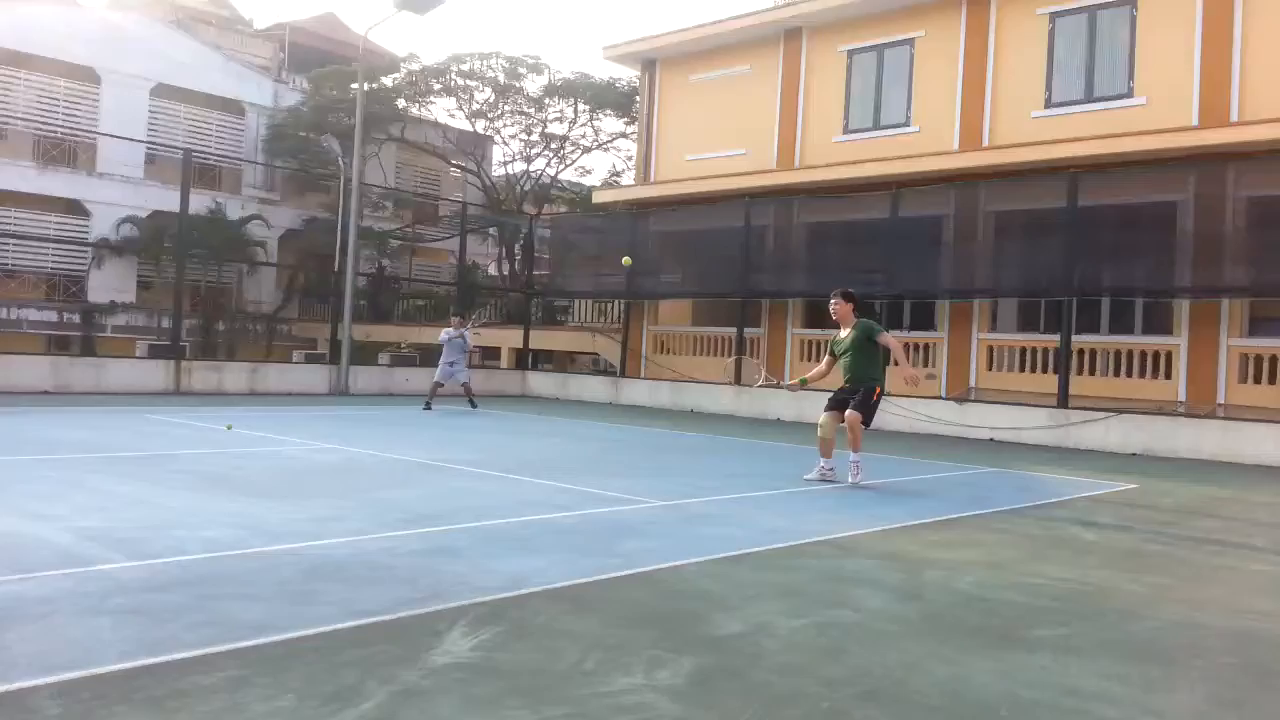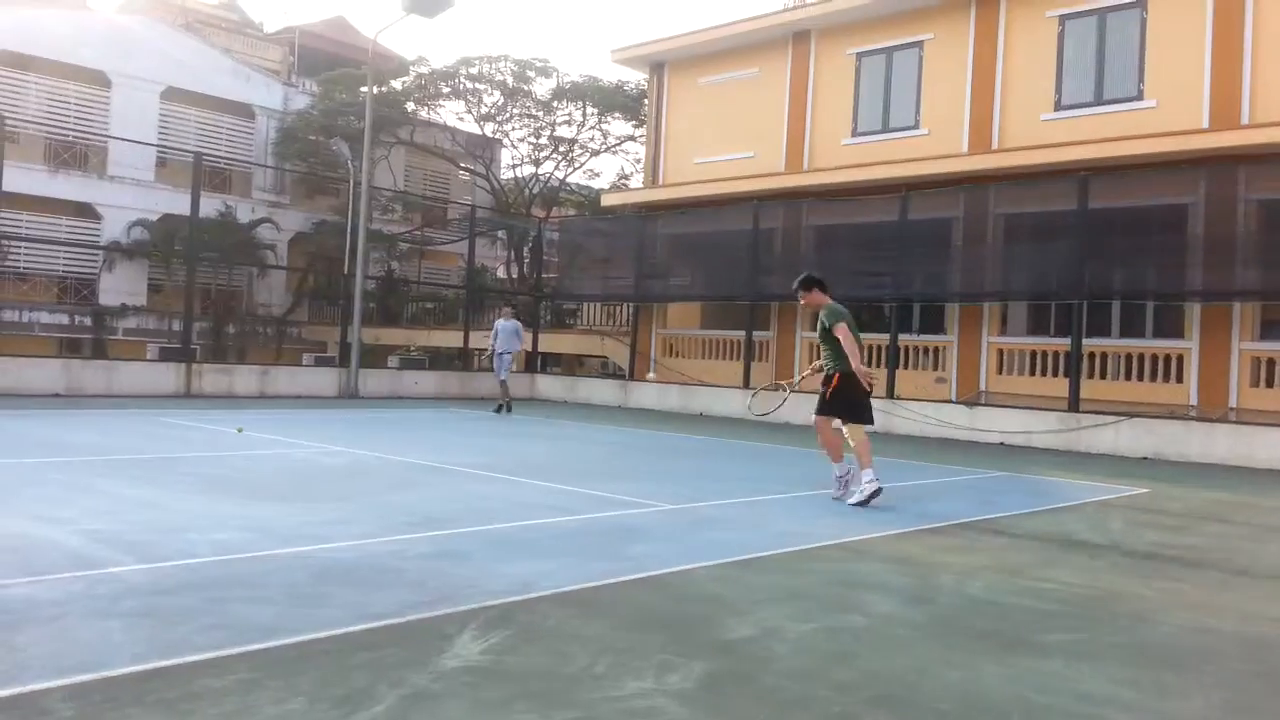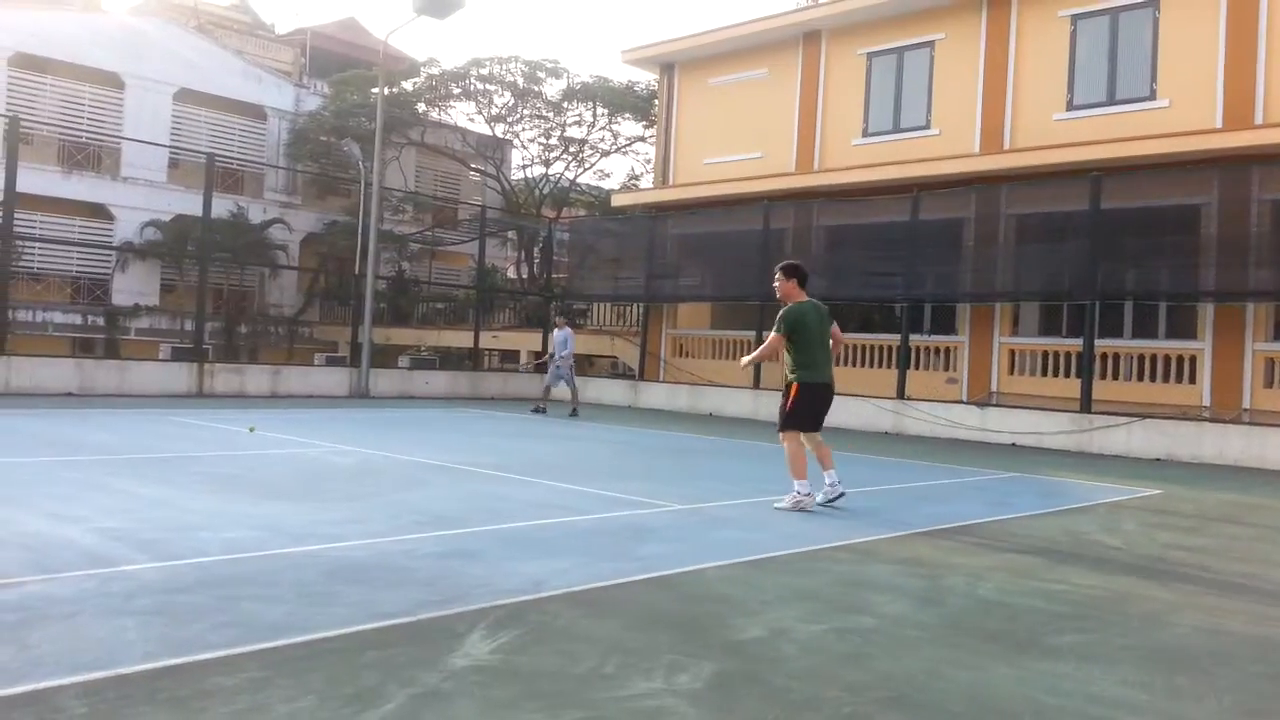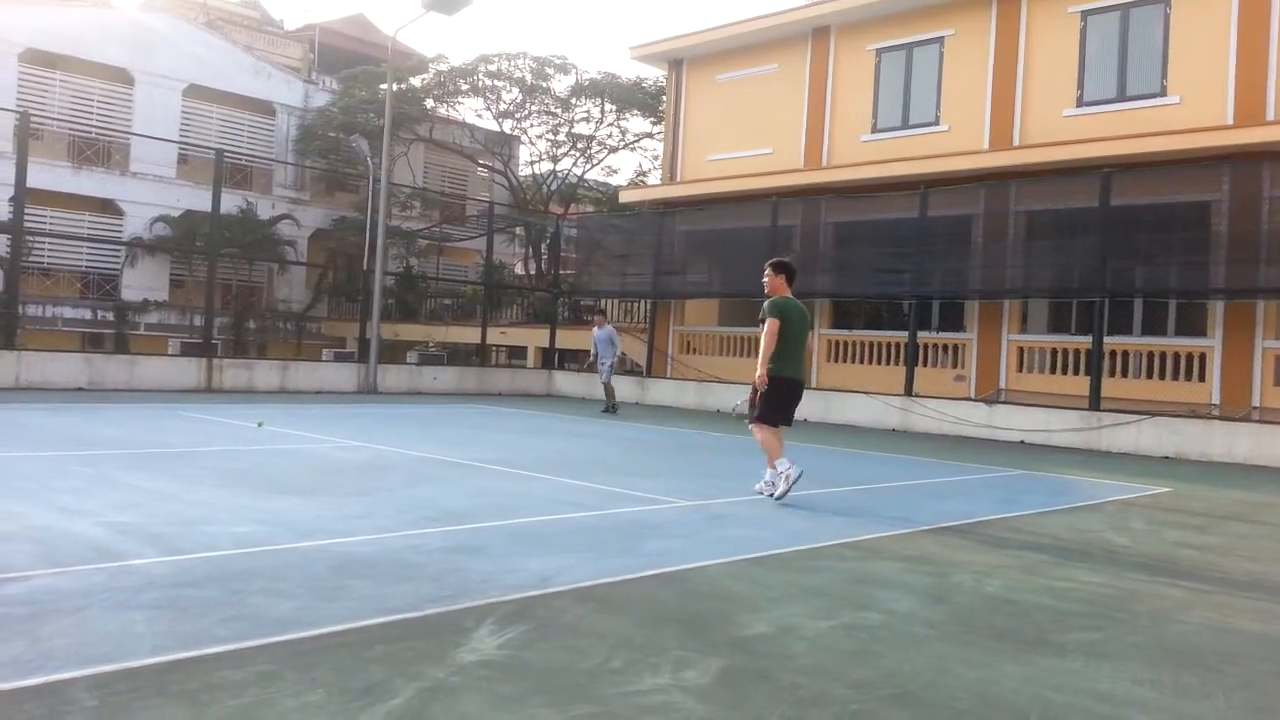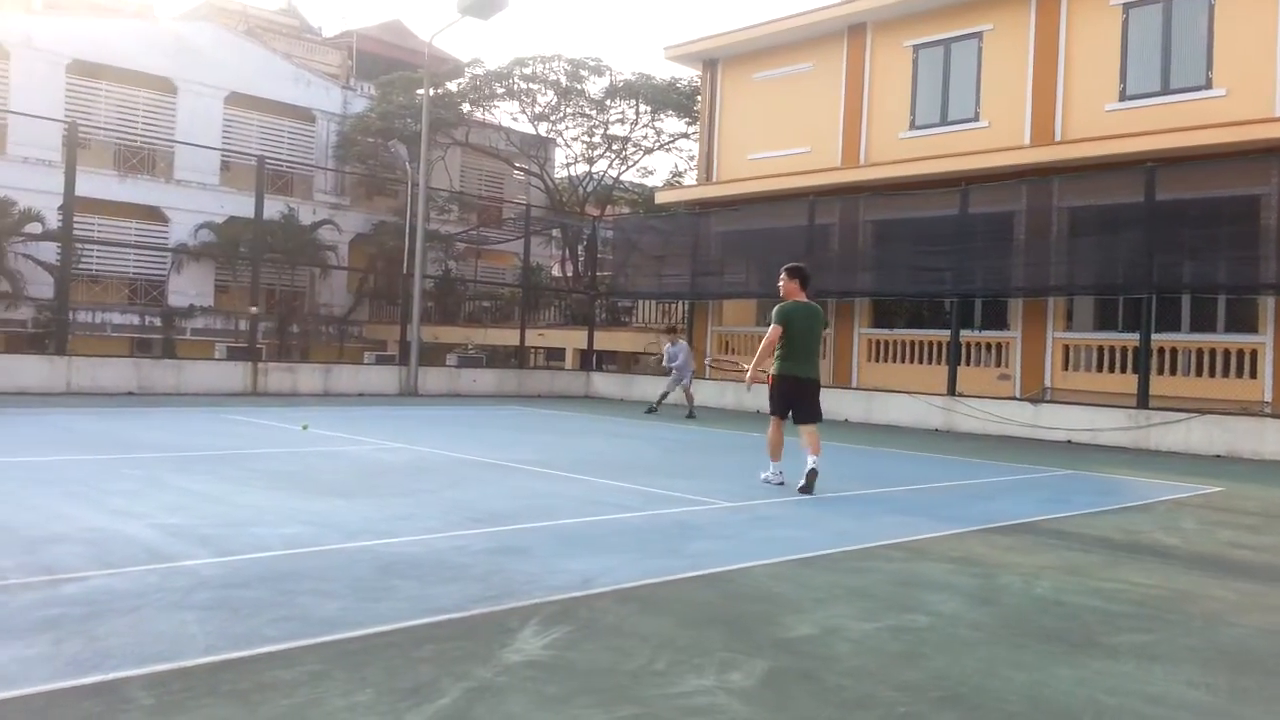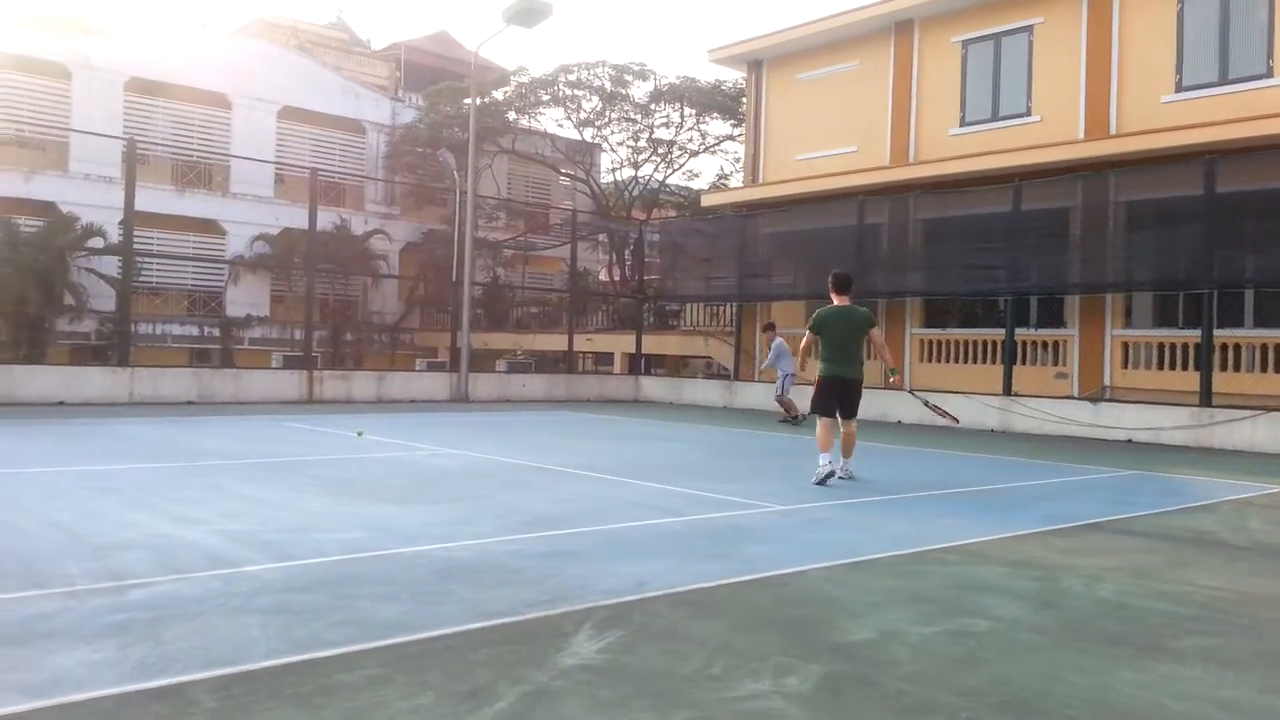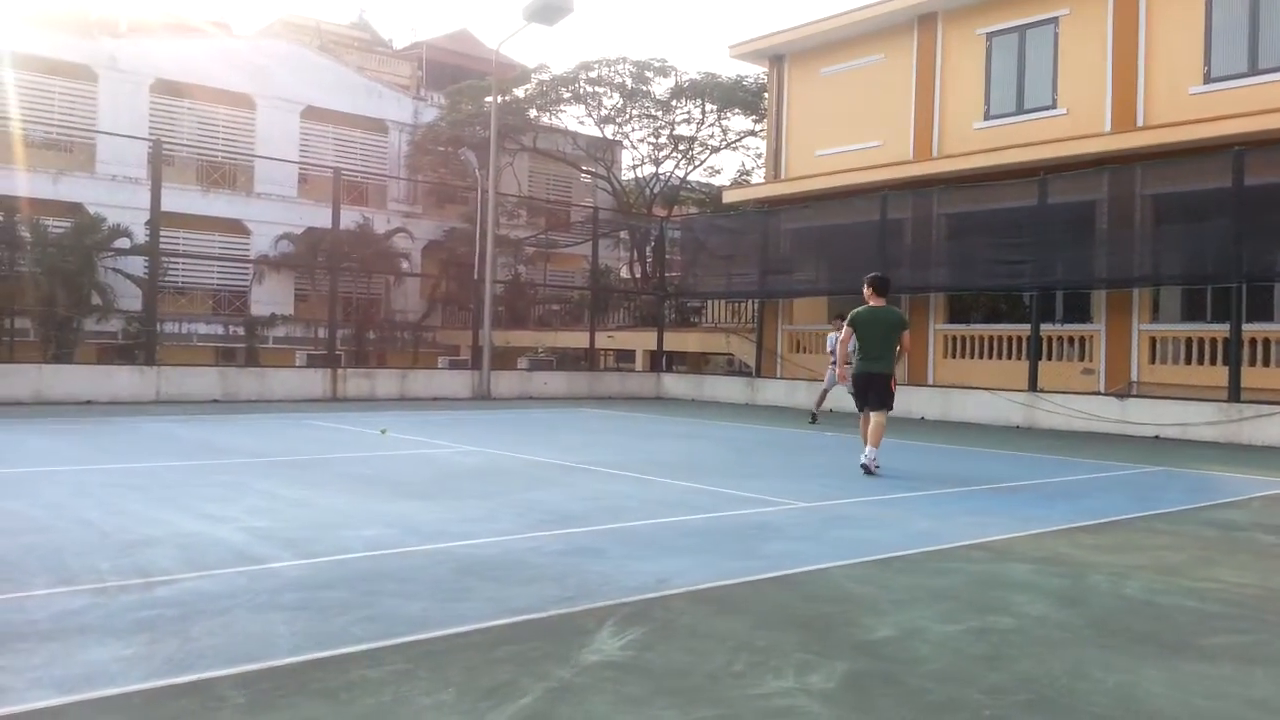
dt=0.5s
person 1, frame 1
left shoulder: (865, 327)
right shoulder: (835, 338)
left elbow: (893, 344)
right elbow: (825, 367)
left wrist: (906, 367)
right wrist: (802, 381)
left hip: (870, 387)
right hip: (848, 387)
left knee: (853, 418)
right knee: (825, 422)
left ankle: (855, 460)
right ankle: (825, 468)
person 1, frame 2
left shoulder: (829, 312)
right shoulder: (835, 312)
left elbow: (845, 337)
left wrist: (857, 366)
right wrist: (818, 366)
left hip: (843, 376)
right hip: (855, 378)
left knee: (821, 422)
right knee: (854, 430)
left ankle: (841, 471)
right ankle: (870, 482)
person 1, frame 3
left shoulder: (788, 313)
right shoulder: (821, 309)
left elbow: (769, 349)
right elbow: (838, 339)
left wrist: (748, 359)
left hip: (803, 383)
right hip: (825, 382)
left knee: (790, 435)
right knee: (812, 436)
left ankle: (803, 493)
right ankle: (833, 484)
person 1, frame 4
left shoulder: (773, 305)
right shoulder: (803, 310)
left elbow: (770, 334)
right elbow: (807, 347)
left wrist: (761, 367)
left hip: (774, 375)
right hip: (796, 378)
left knee: (759, 427)
right knee: (773, 428)
left ankle: (787, 470)
right ankle: (771, 481)
person 1, frame 5
left shoulder: (783, 310)
right shoulder: (819, 313)
left elbow: (770, 340)
left wrist: (752, 369)
left hip: (783, 374)
right hip: (811, 377)
left knee: (777, 422)
right knee: (809, 427)
left ankle: (775, 472)
right ankle: (811, 465)
person 1, frame 6
left shoulder: (821, 315)
right shoulder: (864, 315)
left elbow: (805, 346)
right elbow: (880, 345)
left wrist: (802, 362)
right wrist: (893, 371)
left hip: (828, 375)
right hip: (853, 377)
left knee: (824, 421)
right knee: (848, 423)
left ankle: (825, 464)
right ankle: (845, 467)
person 1, frame 7
left shoulder: (857, 314)
right shoulder: (898, 316)
left elbow: (843, 340)
right elbow: (905, 346)
left wrist: (840, 366)
left hip: (861, 371)
right hip: (884, 373)
left knee: (866, 414)
right knee: (880, 415)
left ankle: (870, 455)
right ankle: (869, 456)
